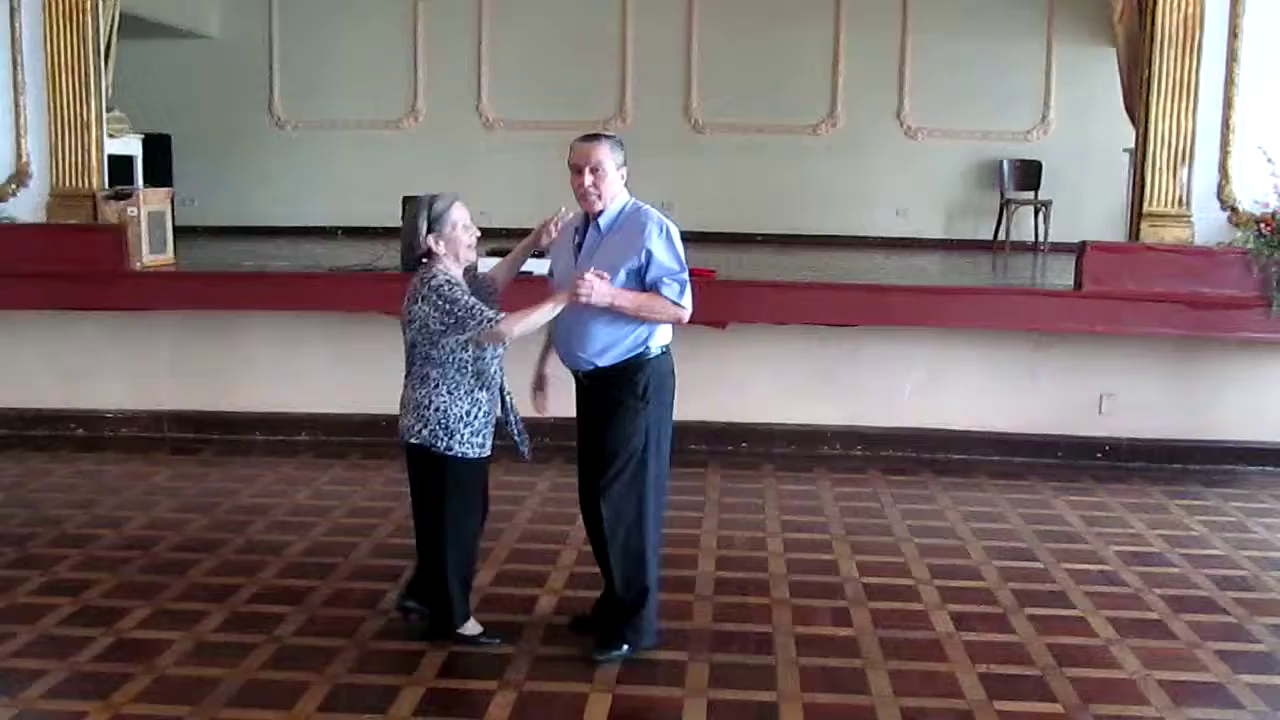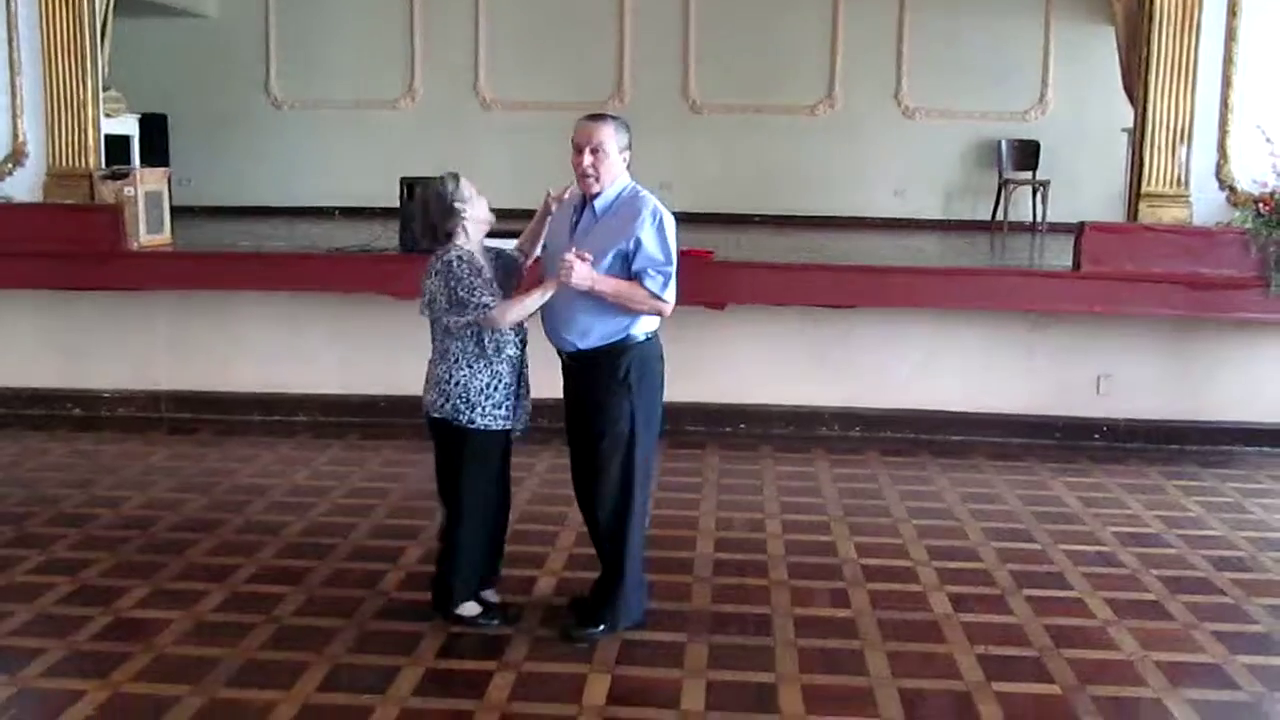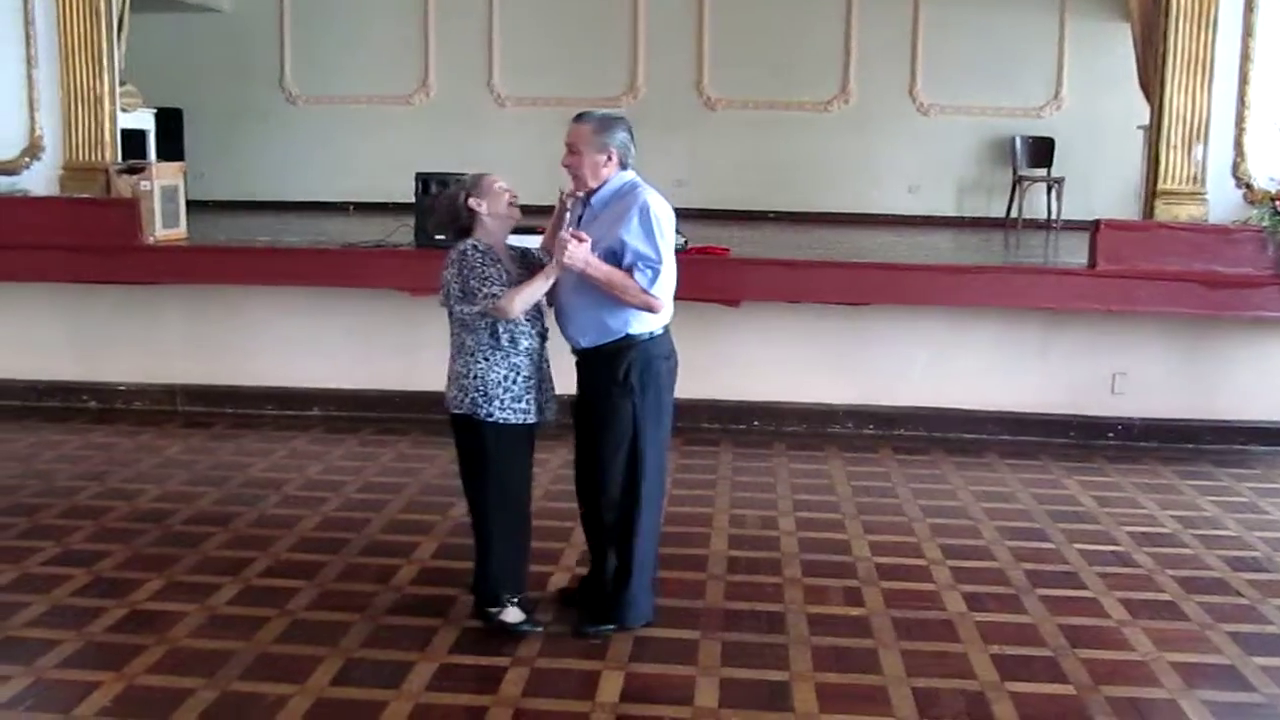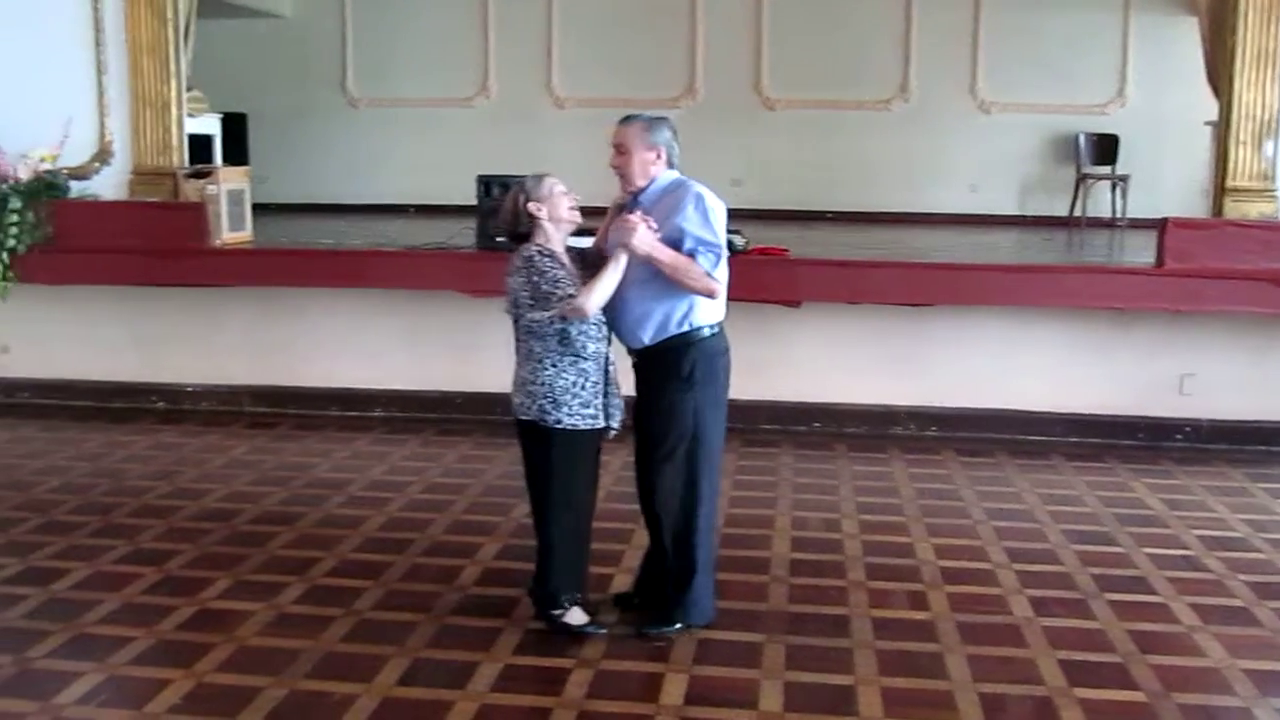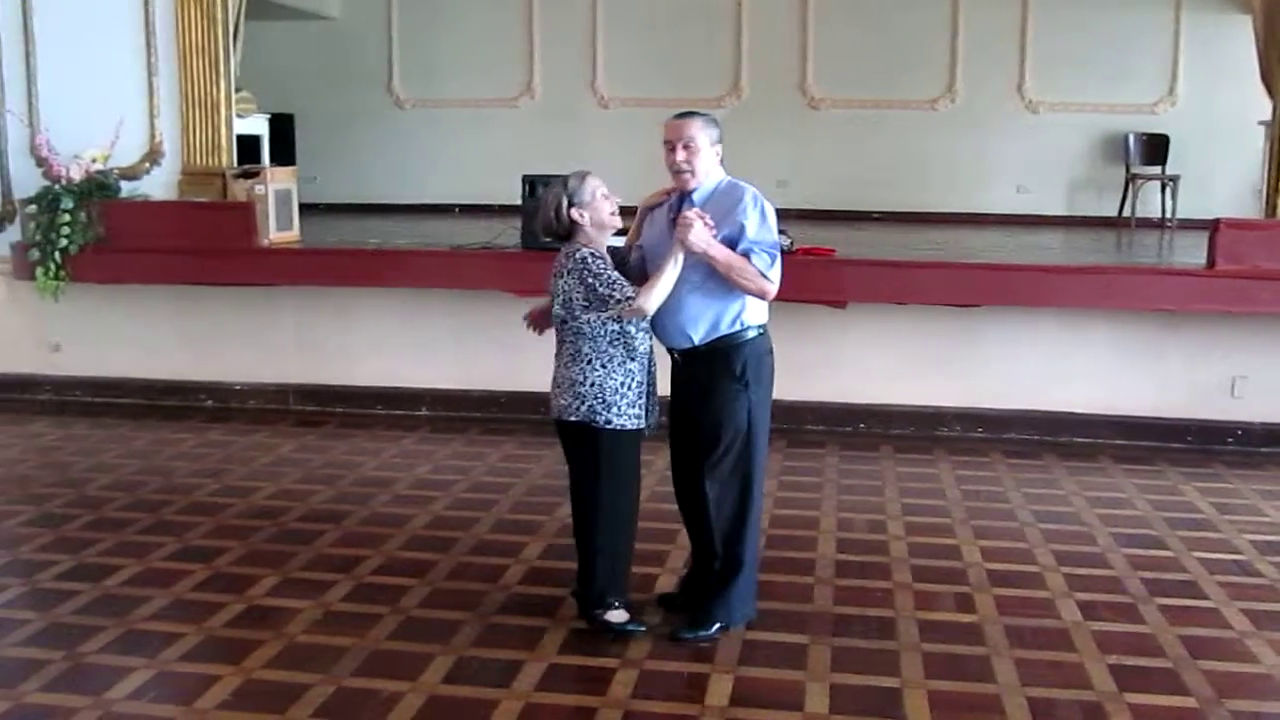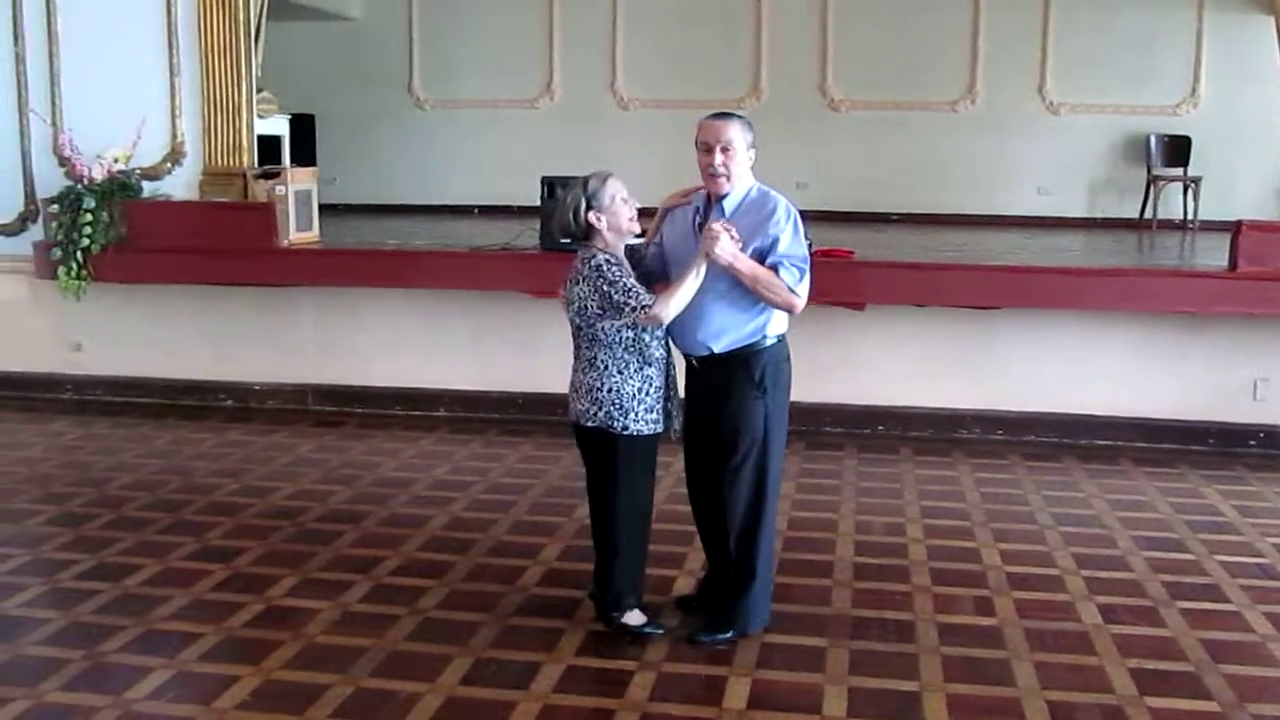
dt=0.4s
person 1, frame 1
left shoulder: (650, 228)
right shoulder: (567, 235)
left elbow: (678, 308)
left wrist: (608, 296)
right wrist: (542, 367)
left hip: (637, 381)
right hip: (590, 382)
left knee: (625, 502)
right knee: (595, 498)
left ankle: (636, 623)
right ankle: (615, 604)
person 1, frame 2
left shoulder: (645, 214)
right shoulder: (566, 212)
left elbow: (661, 301)
left wrist: (593, 282)
left hip: (624, 365)
right hip: (578, 363)
left knee: (617, 485)
right knee: (589, 483)
left ankle: (619, 604)
right ankle: (611, 585)
person 1, frame 3
left shoulder: (642, 207)
right shoulder: (589, 206)
left elbow: (653, 298)
left wrist: (586, 263)
left hip: (634, 361)
right hip: (599, 359)
left knee: (629, 483)
right knee: (594, 477)
left ankle: (628, 602)
right ankle: (600, 582)
person 1, frame 4
left shoulder: (692, 200)
right shoulder: (627, 211)
left elbow: (712, 283)
left wrist: (649, 248)
left hip: (690, 357)
right hip: (652, 358)
left knee: (683, 479)
right knee: (655, 476)
left ankle: (687, 601)
right ankle: (656, 583)
person 1, frame 5
left shoulder: (744, 202)
right shoulder: (660, 215)
left elbow: (766, 285)
right elbow: (625, 280)
left wrist: (706, 245)
left hip: (735, 359)
right hip: (687, 361)
left knee: (729, 481)
right knee: (690, 477)
left ankle: (728, 603)
right ankle: (701, 581)
person 1, frame 6
left shoulder: (774, 212)
right shoulder: (679, 215)
left elbow: (793, 298)
right elbow: (645, 275)
left wrist: (732, 258)
left hip: (752, 368)
right hip: (701, 368)
left knee: (746, 488)
right knee: (704, 482)
left ankle: (742, 609)
right ankle: (718, 583)
person 2, frame 1
left shoulder: (455, 281)
right shoulder: (435, 290)
left elbow: (490, 284)
right elbow: (503, 329)
left wrist: (532, 244)
right wrist: (566, 297)
left hip: (462, 426)
right hip: (443, 429)
left knee: (466, 517)
right knee: (449, 520)
left ankle: (422, 595)
right ankle: (448, 616)
person 2, frame 2
left shoulder: (486, 258)
right shoulder: (449, 263)
left elbow: (520, 260)
right elbow: (499, 317)
left wrist: (545, 215)
right wrist: (558, 282)
left hip: (492, 402)
right hip: (464, 406)
left knee: (493, 499)
right knee: (467, 501)
left ankle: (480, 584)
right ankle: (452, 594)
person 2, frame 3
left shoulder: (516, 256)
right shoulder: (467, 256)
left elbow: (543, 264)
right elbow: (509, 307)
right wrist: (561, 265)
left hip: (518, 398)
right hip: (485, 402)
left knee: (513, 498)
right knee: (497, 500)
left ankle: (504, 588)
right ankle: (493, 599)
person 2, frame 4
left shoulder: (564, 259)
right shoulder: (531, 262)
left elbow: (598, 266)
right elbow: (583, 305)
right wrist: (626, 251)
left hip: (581, 403)
right hip: (553, 407)
left knee: (575, 502)
right knee: (561, 503)
left ankle: (558, 588)
right ankle: (556, 601)
person 2, frame 5
left shoulder: (596, 258)
right shoulder: (580, 263)
right elbow: (642, 304)
left wrist: (644, 214)
right wrist: (681, 247)
left hip: (614, 403)
right hip: (595, 407)
left knee: (613, 501)
right knee: (603, 502)
left ankle: (598, 589)
right ankle: (598, 601)
person 2, frame 6
left shoulder: (618, 259)
right shoulder: (596, 268)
right elbow: (659, 312)
left wrist: (664, 213)
right wrist: (705, 257)
left hip: (632, 408)
right hip: (613, 411)
left knee: (630, 504)
right knee: (620, 506)
left ankle: (615, 591)
right ankle: (616, 603)
